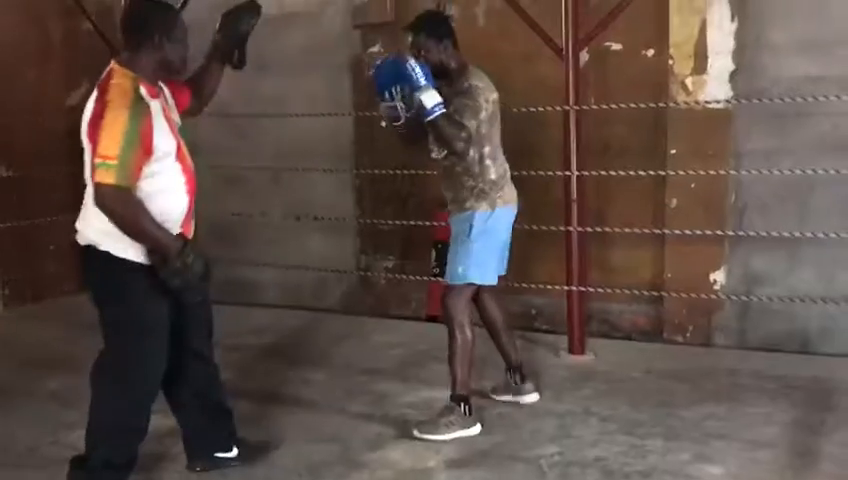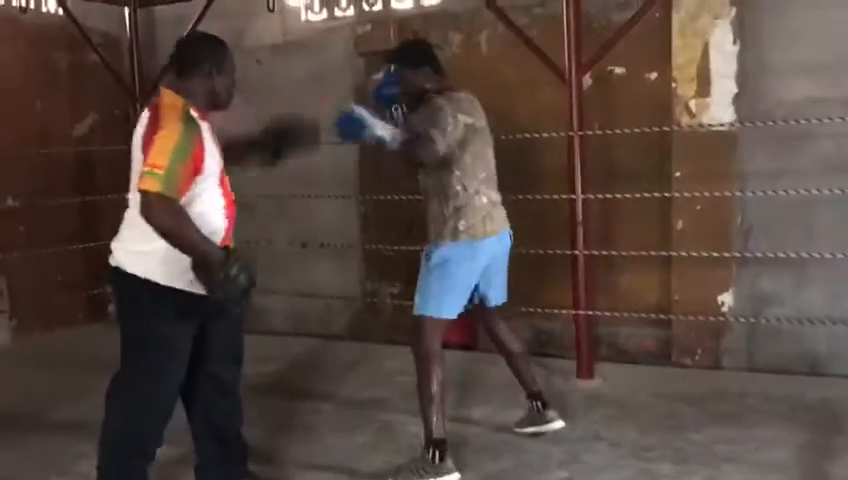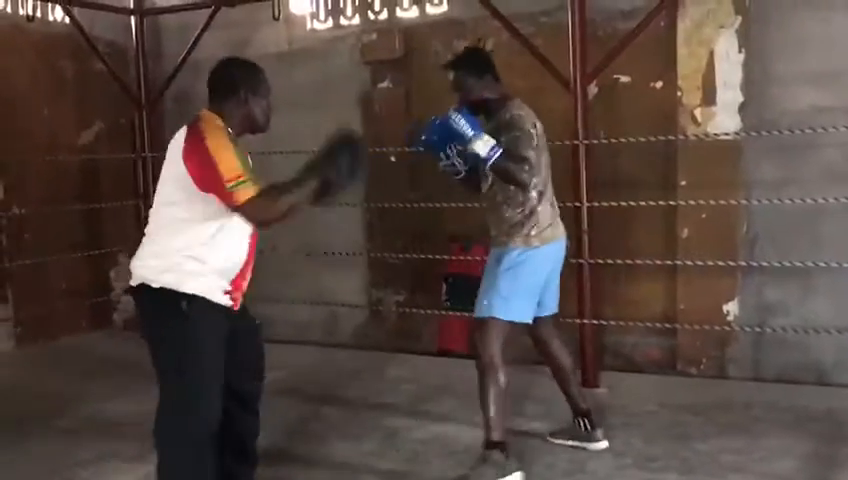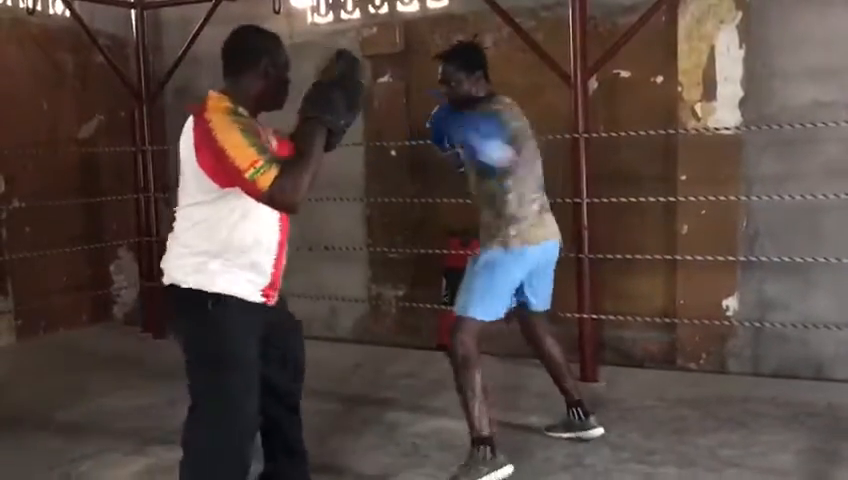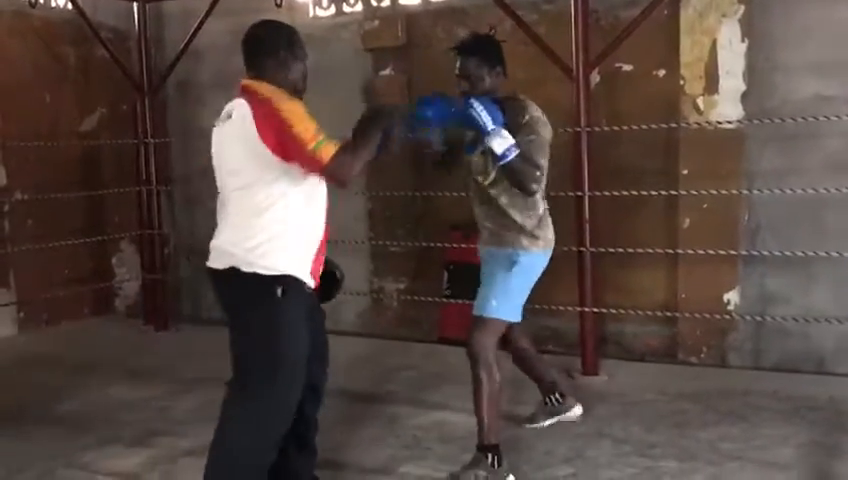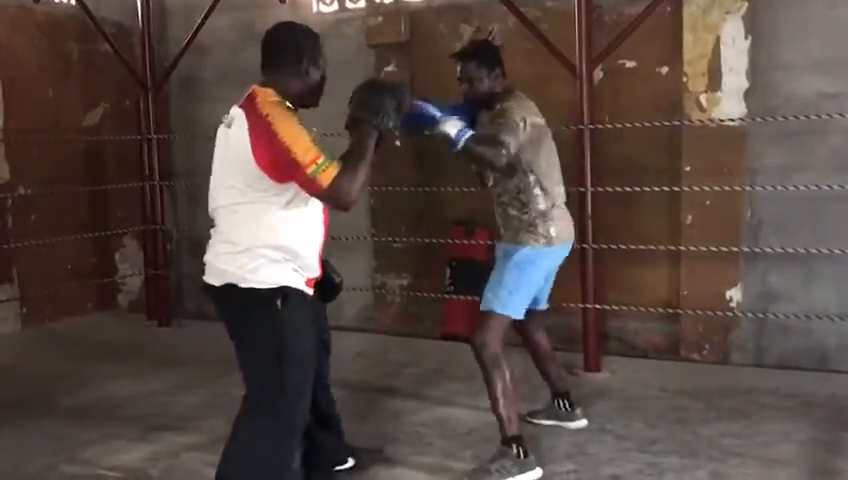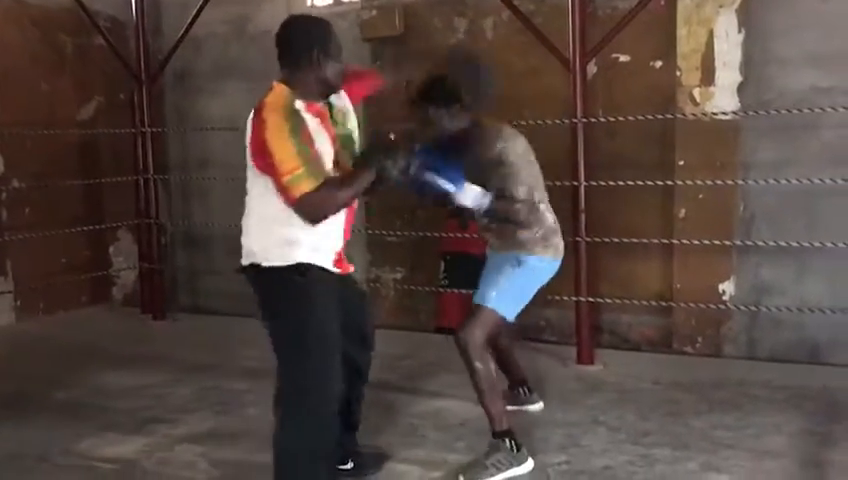
dt=0.5s
person 1, frame 1
left shoulder: (152, 87)
right shoulder: (120, 100)
left elbow: (196, 98)
right elbow: (112, 195)
left wrist: (223, 49)
right wrist: (170, 247)
left hip: (154, 253)
right hip: (125, 258)
left knee: (191, 349)
right knee: (134, 366)
person 1, frame 2
left shoulder: (194, 118)
right shoulder: (172, 122)
left elbow: (228, 154)
right elbow: (155, 204)
left wrist: (275, 138)
right wrist: (215, 258)
left hip: (191, 280)
right hip: (155, 281)
left knee: (217, 379)
right knee: (148, 393)
person 1, frame 3
left shoulder: (213, 137)
right shoulder: (210, 137)
left elbow: (246, 206)
right elbow: (260, 210)
left wrist: (305, 183)
right wrist: (313, 180)
left hip: (209, 291)
right hip: (178, 292)
left knee: (241, 383)
right knee: (193, 407)
person 1, frame 4
left shoulder: (247, 122)
right shoulder: (220, 123)
left elbow: (288, 158)
right elbow: (287, 194)
left wrist: (317, 122)
right wrist: (319, 124)
left hip: (253, 289)
right hip: (211, 293)
left knee: (281, 386)
right knee: (226, 411)
person 1, frame 5
left shoulder: (236, 114)
right shoulder: (273, 106)
right elbow: (343, 168)
left wrist: (310, 264)
right wrist: (375, 127)
left hip: (269, 271)
right hip: (262, 276)
left knee: (304, 376)
right knee: (265, 396)
person 1, frame 6
left shoulder: (250, 112)
right shoulder: (275, 120)
right elbow: (343, 193)
right wrist: (368, 129)
left hip: (272, 278)
right hip: (260, 285)
left knee: (307, 369)
right knee: (276, 404)
person 1, frame 7
left shoulder: (331, 96)
right shoulder: (280, 119)
left elbow: (364, 79)
right elbow: (313, 206)
right wrist: (373, 167)
left hip: (322, 262)
right hip: (287, 267)
left knee: (351, 350)
right knee: (310, 377)
person 2, frame 1
left shoulder: (472, 88)
right shoulder: (445, 86)
left elbow: (458, 143)
right elbow: (423, 135)
left wrist: (425, 94)
right wrist: (396, 103)
left hip: (485, 207)
right hip: (480, 206)
left knee: (455, 302)
right knee: (480, 294)
left ankle: (461, 410)
right ankle: (518, 379)
person 2, frame 2
left shoulder: (441, 108)
right shoulder: (463, 103)
left elbow: (430, 154)
right elbow: (430, 153)
right wrist: (404, 117)
left hip: (458, 240)
right hip: (494, 232)
left knee: (426, 339)
right knee: (492, 319)
right ankle: (540, 406)
person 2, frame 3
left shoulder: (514, 117)
right shoulder: (501, 120)
left elbow: (523, 176)
right elbow: (483, 183)
left wrist: (476, 140)
right wrist: (451, 155)
left hip: (525, 245)
right hip: (543, 242)
left knee: (487, 340)
right knee: (544, 332)
right ankle: (586, 424)
person 2, frame 4
left shoulder: (495, 113)
right shoulder: (488, 113)
left elbow: (505, 163)
right elbow: (479, 172)
left wrist: (488, 147)
right wrist: (460, 146)
left hip: (510, 245)
right hip: (542, 240)
left knee: (461, 342)
right knee: (535, 327)
right ankle: (580, 414)
person 2, frame 5
left shoulder: (526, 117)
left elbow: (532, 184)
right elbow: (445, 161)
left wrist: (497, 137)
left hip: (521, 246)
right hip: (494, 243)
left knee: (481, 343)
right knee: (506, 332)
right ankle: (559, 398)
person 2, frame 6
left shoulder: (512, 111)
right shoulder: (503, 111)
left elbow: (495, 159)
right elbow: (493, 170)
left wrist: (450, 126)
right wrist: (460, 132)
left hip: (535, 241)
right hip: (547, 235)
left knee: (485, 338)
right knee: (528, 323)
right ankle: (565, 406)
person 2, frame 7
left shoulder: (500, 146)
right shoulder: (459, 144)
left elbow: (519, 216)
left wrist: (467, 196)
left hip: (533, 252)
right hip: (505, 247)
left knee: (471, 336)
right knee: (488, 326)
right ankle: (522, 391)
